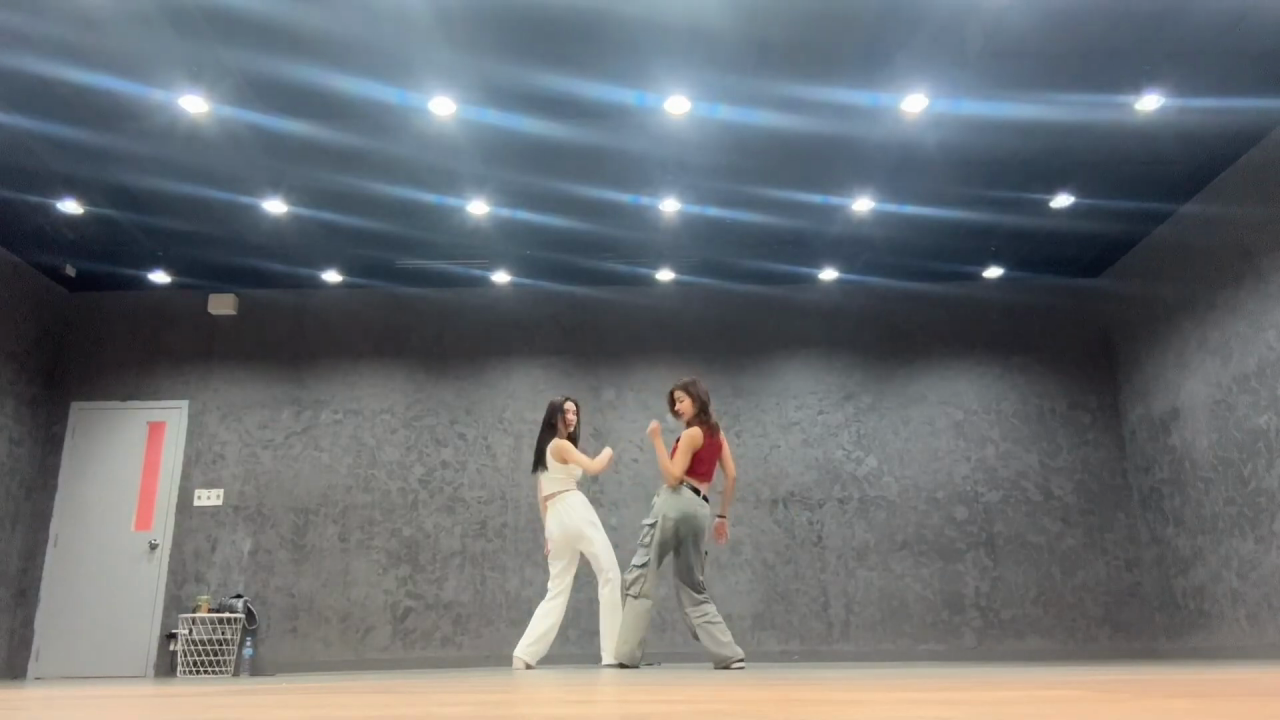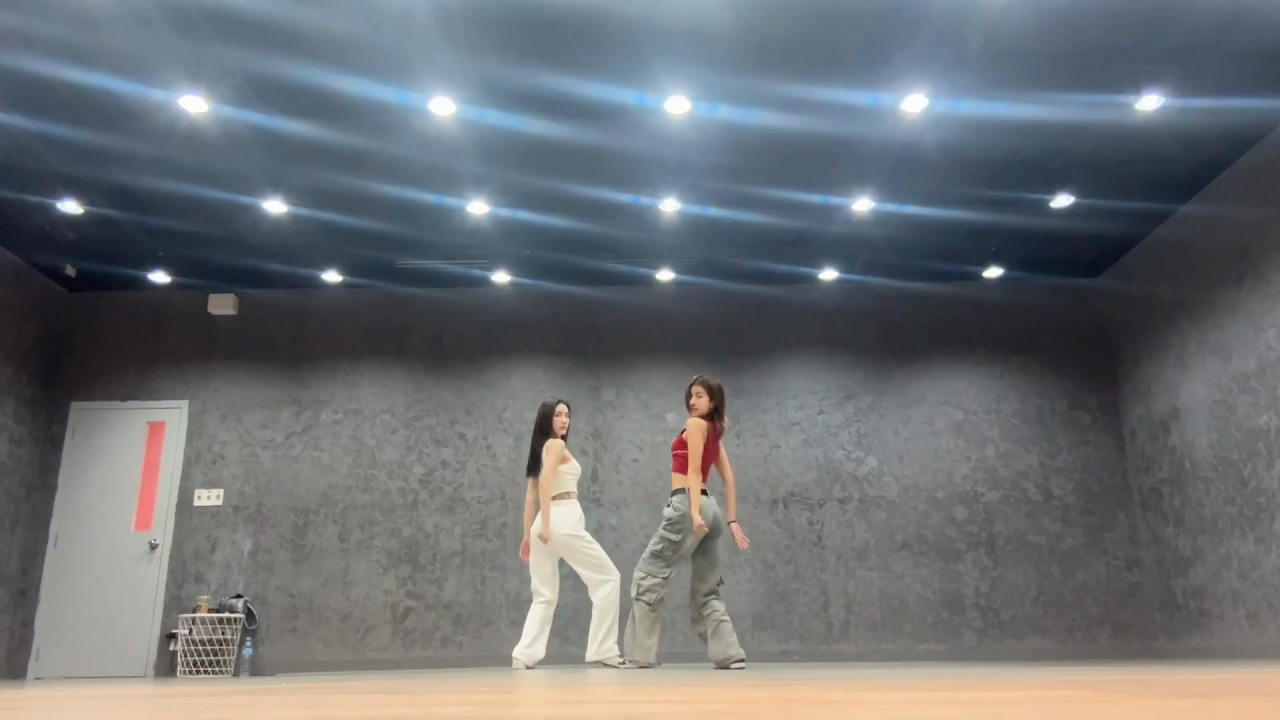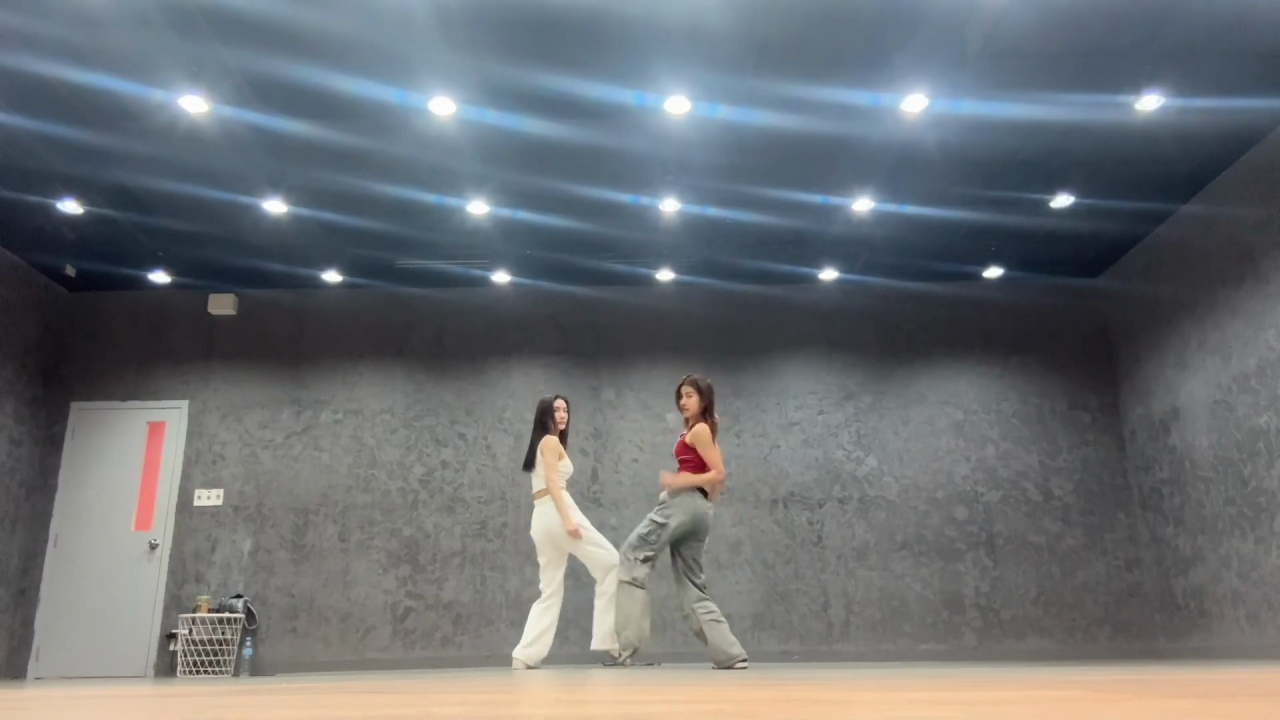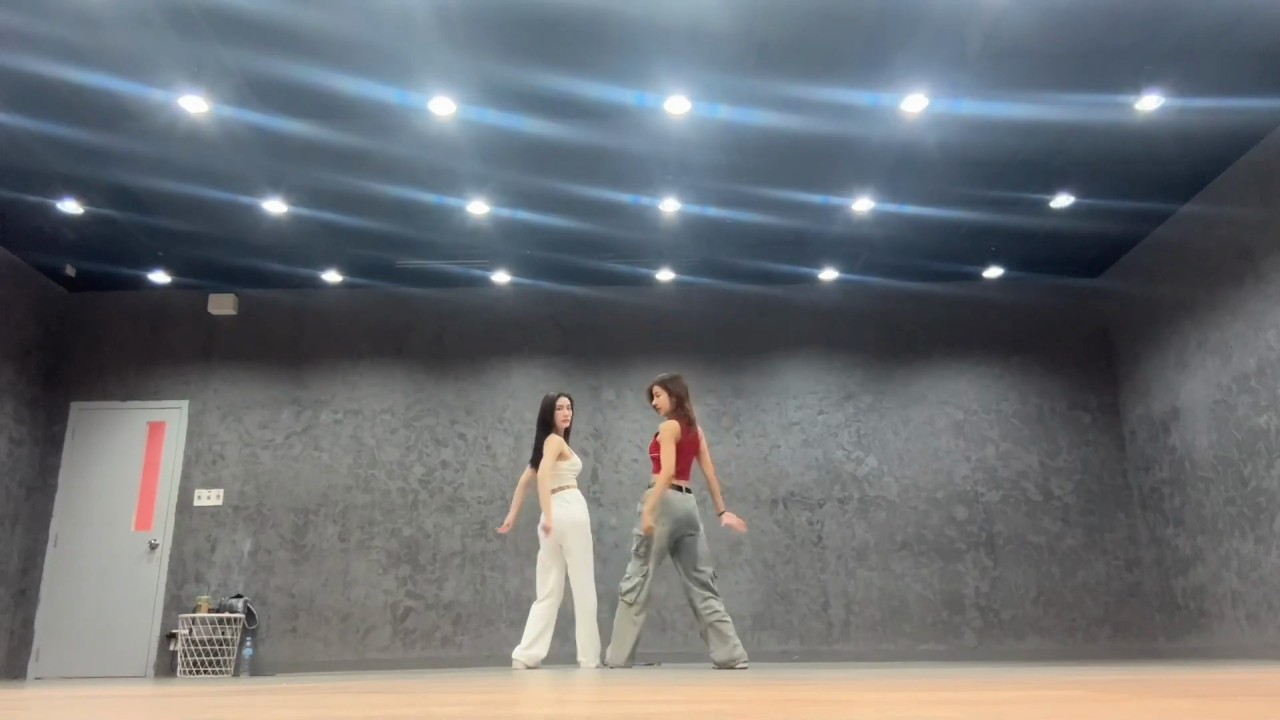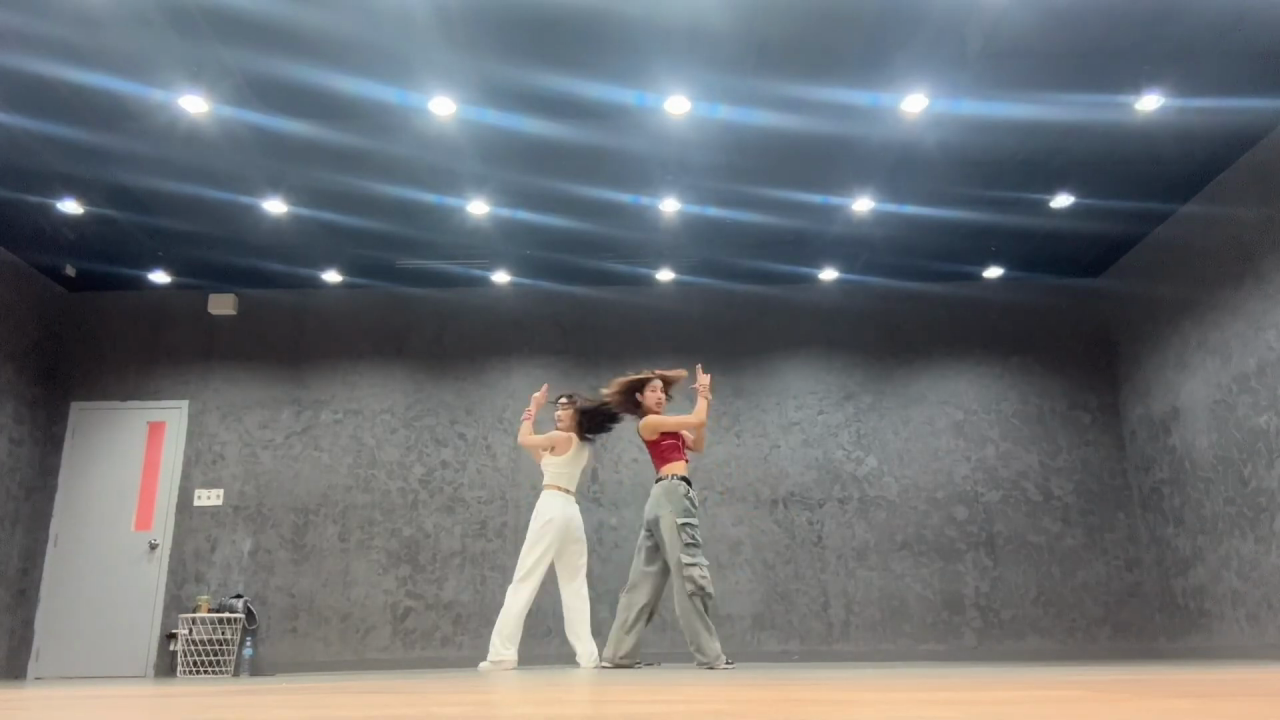
dt=0.5s
person 1, frame 1
left shoulder: (693, 433)
right shoulder: (715, 431)
left elbow: (672, 476)
right elbow: (731, 475)
left wrist: (657, 439)
right wrist: (723, 516)
left hip: (677, 504)
right hip: (700, 510)
left knee: (640, 577)
right knee: (693, 589)
left ankle: (628, 651)
right ankle: (728, 654)
person 1, frame 2
left shoulder: (696, 424)
right shoulder: (714, 432)
left elbow: (694, 470)
right elbow: (729, 479)
left wrist: (694, 510)
right wrist: (731, 521)
left hip: (685, 507)
right hip: (708, 509)
left knee: (649, 574)
right knee: (706, 591)
left ankle: (640, 654)
right ankle: (729, 654)
person 1, frame 3
left shoulder: (698, 430)
right shoulder: (704, 430)
left elbow: (717, 474)
right elbow: (717, 473)
left wrist: (681, 482)
left hip: (684, 504)
right hip: (699, 509)
left knee: (633, 555)
right knee: (694, 589)
left ankle: (631, 638)
right ankle: (730, 654)
person 1, frame 4
left shoulder: (668, 427)
right shoulder: (694, 428)
left elbow: (666, 471)
right elbow: (709, 472)
left wrist: (648, 510)
right wrist: (723, 511)
left hip: (665, 503)
right hip: (687, 504)
left knee: (638, 579)
right knee: (700, 583)
left ankle: (619, 656)
right ankle: (731, 654)
person 1, frame 5
left shoulder: (664, 424)
right shoulder: (649, 421)
left elbow: (697, 444)
right elbow: (697, 420)
left wrist: (702, 398)
right wrist: (703, 395)
left hip: (666, 497)
right hip: (673, 493)
left knee: (644, 578)
right knee: (690, 571)
left ankle: (618, 653)
right ankle: (709, 654)
person 2, frame 1
left shoulder: (545, 449)
right shoulder: (560, 444)
right elbow: (595, 467)
left wrist: (550, 534)
right wrist: (607, 453)
left hip: (554, 521)
right hip: (575, 513)
left knee: (557, 592)
right knee: (611, 579)
left ankle: (525, 653)
right ankle: (613, 653)
person 2, frame 2
left shoulder: (540, 449)
right shoulder: (556, 445)
left elbow: (530, 496)
right elbow: (546, 481)
left wrist: (527, 535)
right wrist: (547, 524)
left hip: (545, 524)
right hip: (564, 521)
left knee: (544, 597)
right knee: (607, 578)
left ankle: (524, 655)
right ankle: (604, 649)
person 2, frame 3
left shoulder: (541, 445)
right shoulder: (550, 441)
right elbow: (552, 484)
right wrist: (568, 519)
left hip: (541, 522)
right hip: (554, 518)
left knee: (550, 593)
right knee: (610, 565)
left ankle: (525, 654)
right ankle: (607, 638)
person 2, frame 4
left shoulder: (549, 443)
right shoulder: (555, 441)
left elbow: (524, 480)
right elbow: (543, 474)
left wrist: (512, 516)
right wrist: (549, 515)
left hip: (554, 516)
right hip: (569, 510)
left knee: (548, 593)
right knee: (583, 587)
left ankle: (525, 655)
right ankle: (589, 656)
person 2, frame 5
left shoulder: (562, 438)
right shoulder: (582, 446)
left elbow: (524, 440)
right elbow: (539, 452)
left wrist: (533, 408)
right wrist: (534, 408)
left hip: (552, 510)
right hip: (569, 513)
left knee: (523, 583)
right knee: (574, 587)
left ankle: (502, 654)
right ankle: (587, 655)
